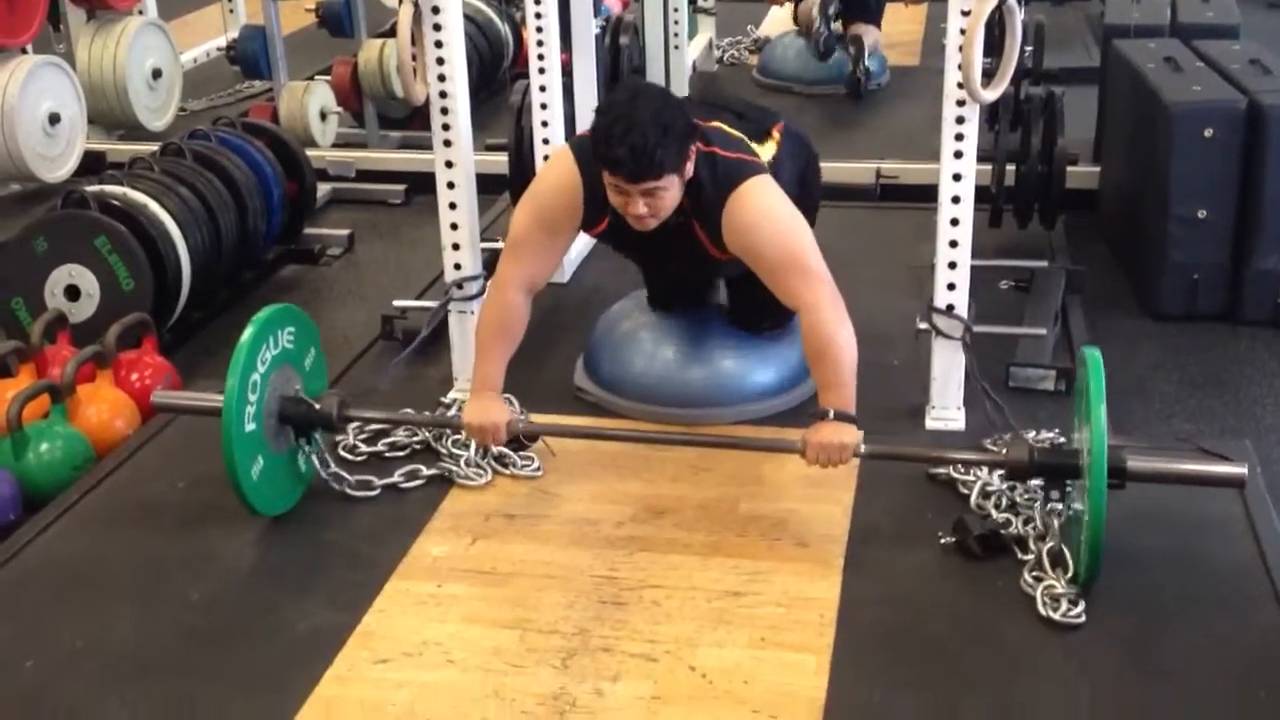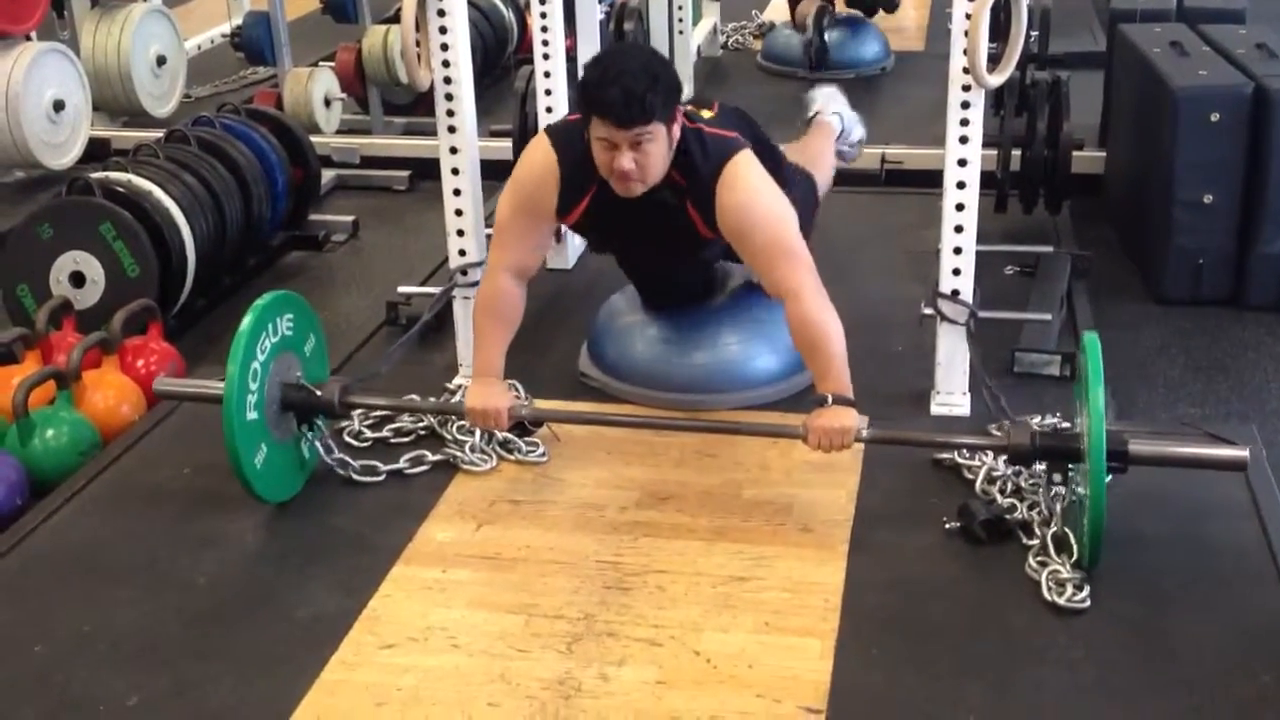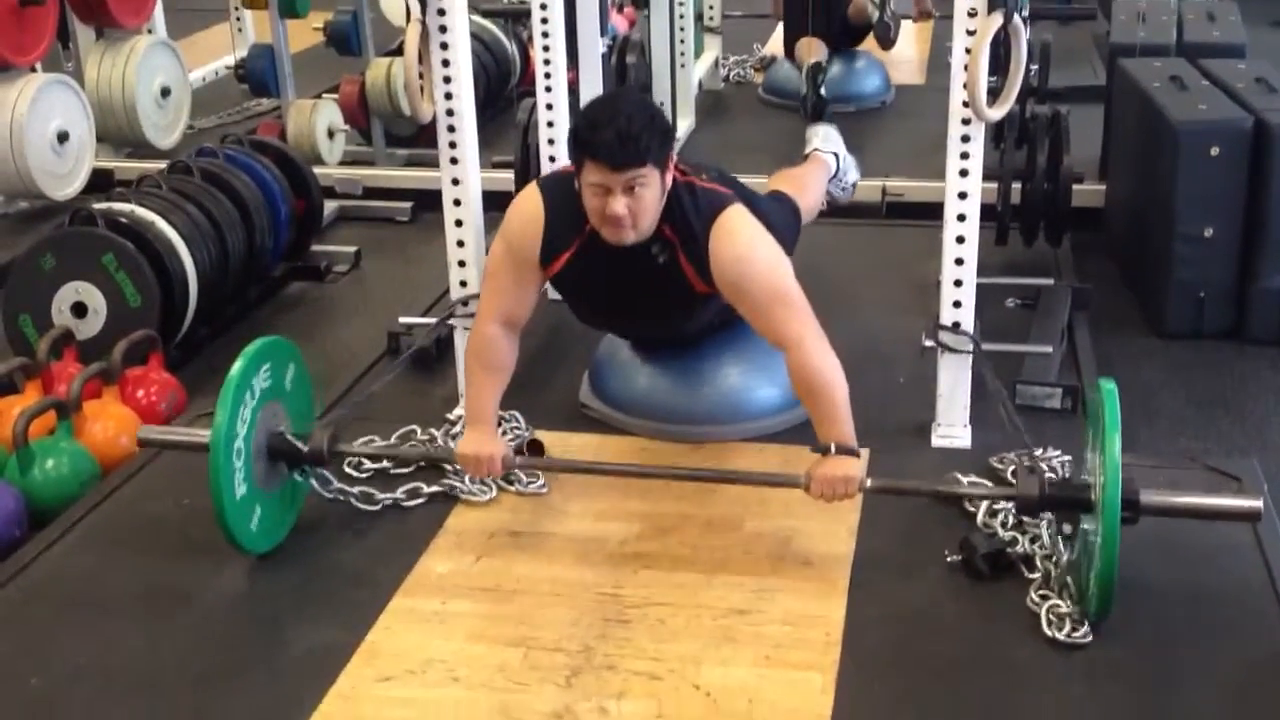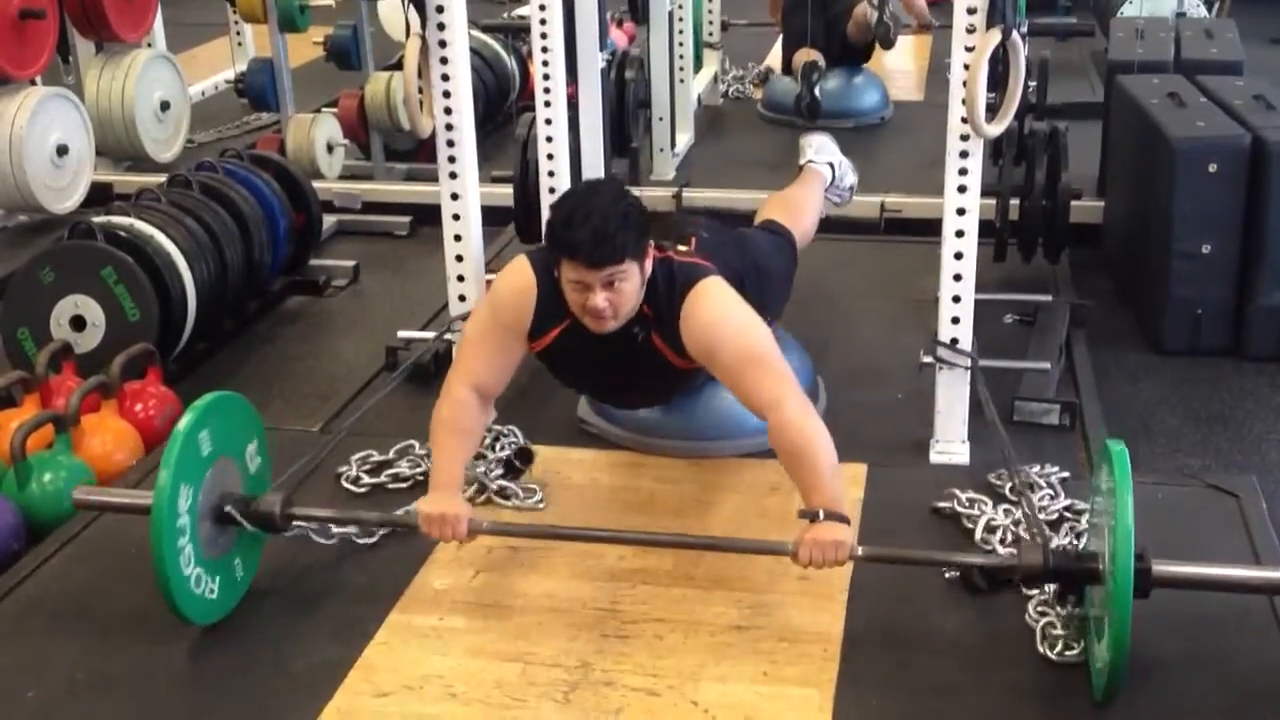
dt=0.5s
person 1, frame 1
left shoulder: (746, 195)
right shoulder: (571, 174)
left elbow: (819, 302)
right elbow: (515, 283)
left wrist: (837, 416)
right wrist: (485, 392)
left knee: (760, 319)
right knee: (672, 303)
person 1, frame 2
left shoulder: (733, 174)
right shoulder: (550, 162)
left elbow: (800, 291)
right elbow: (507, 272)
left wrist: (836, 400)
right wrist: (487, 379)
left knee: (794, 221)
right knee: (671, 303)
left ankle: (830, 122)
person 1, frame 3
left shoulder: (725, 230)
right shoulder: (538, 214)
left elbow: (800, 340)
right elbow: (497, 324)
left wrist: (839, 449)
right wrist: (480, 427)
left knee: (780, 213)
left ankle: (825, 158)
person 1, frame 4
left shoulder: (701, 302)
right shoulder: (526, 288)
left elbow: (785, 405)
right elbow: (467, 389)
left wrist: (827, 516)
right wrist: (444, 491)
left hip: (732, 269)
left knee: (773, 238)
left ankle: (818, 166)
